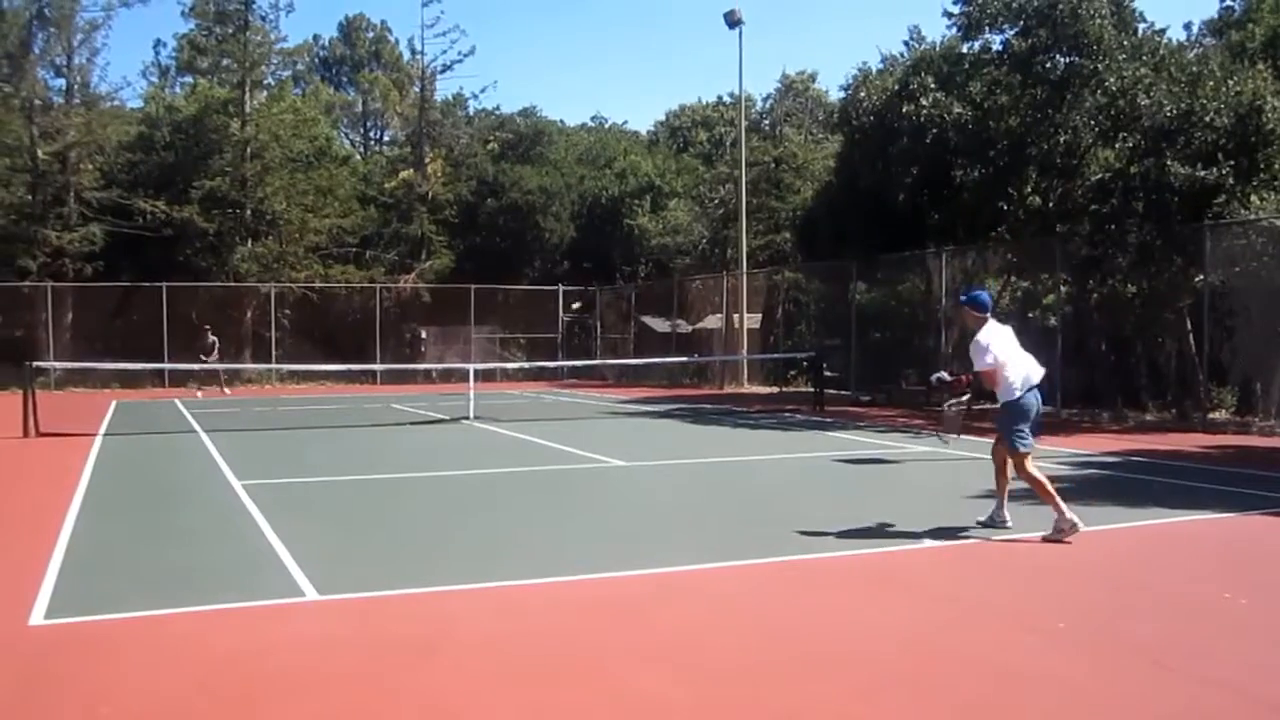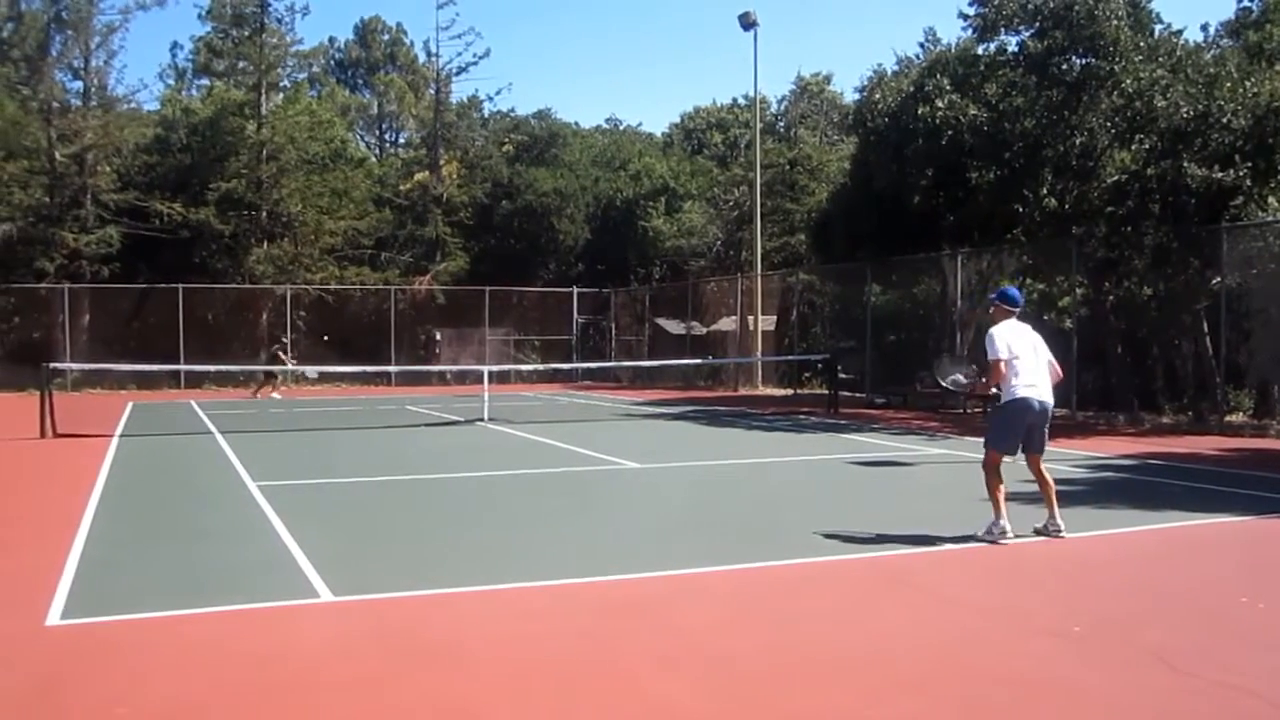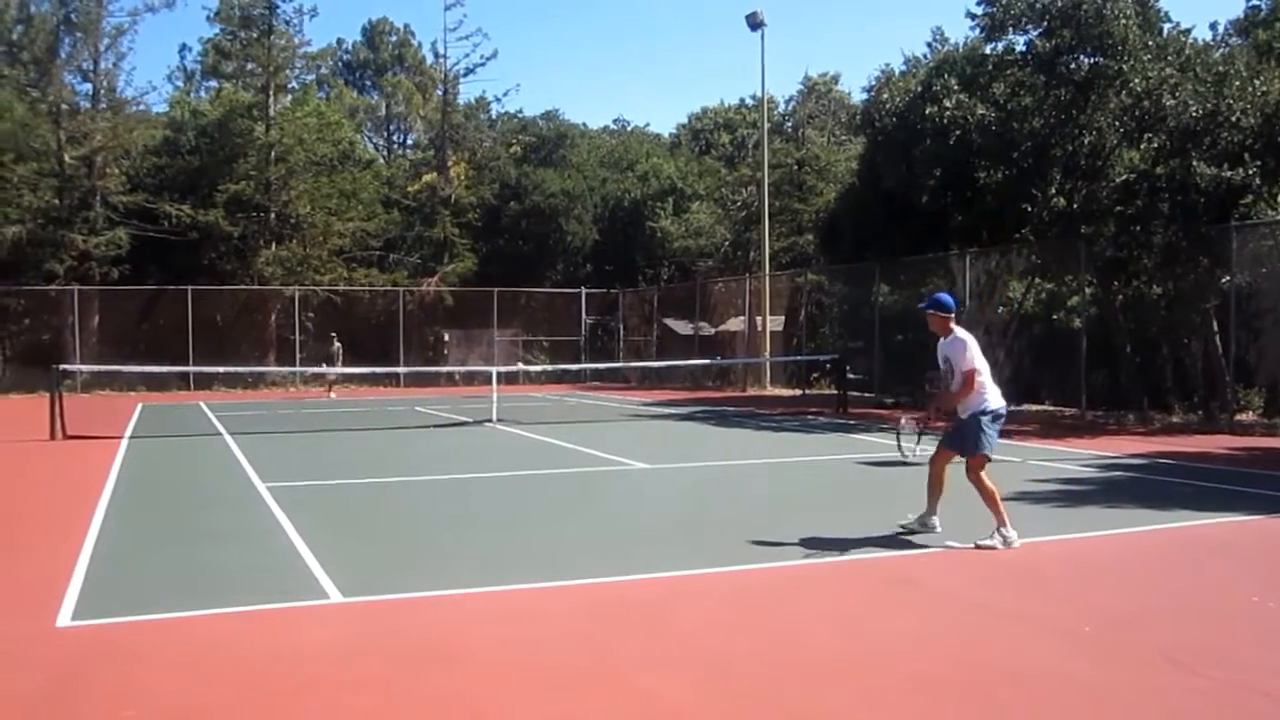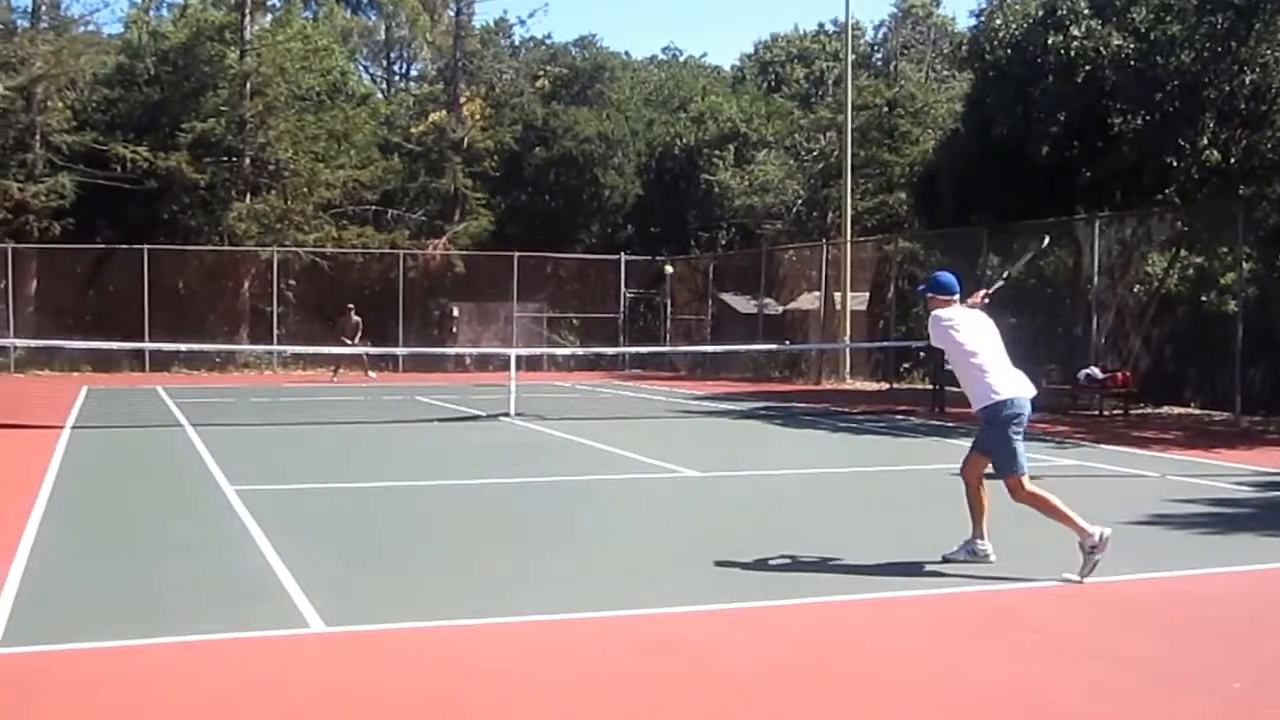
dt=1s
person 1, frame 1
left shoulder: (980, 342)
right shoulder: (1000, 329)
left elbow: (989, 380)
left wrist: (968, 380)
left hip: (1017, 400)
right hip: (1030, 395)
left knee: (1023, 464)
right knee: (999, 453)
left ankle: (1065, 517)
right ankle: (1000, 513)
person 1, frame 2
left shoulder: (997, 332)
right shoulder: (1033, 334)
left elbow: (999, 371)
right elbow: (1057, 373)
left wrist: (986, 385)
left hip: (1017, 402)
right hip: (1044, 403)
left knee: (991, 463)
right knee: (1036, 464)
left ankle: (1001, 523)
right ankle: (1054, 521)
person 1, frame 3
left shoulder: (963, 341)
right shoulder: (942, 343)
left elbow: (970, 383)
right elbow: (948, 383)
left wrist: (943, 406)
right wrist: (938, 407)
left hip: (986, 410)
right hip: (966, 413)
left knee: (975, 472)
right knee: (937, 462)
left ankle: (1006, 532)
right ankle: (930, 518)
person 1, frame 4
left shoulder: (939, 319)
right shoulder: (980, 317)
left hip: (1000, 406)
right hip: (1018, 399)
left knee: (1018, 487)
right knee: (970, 472)
left ankle: (1089, 534)
right ankle: (978, 543)
